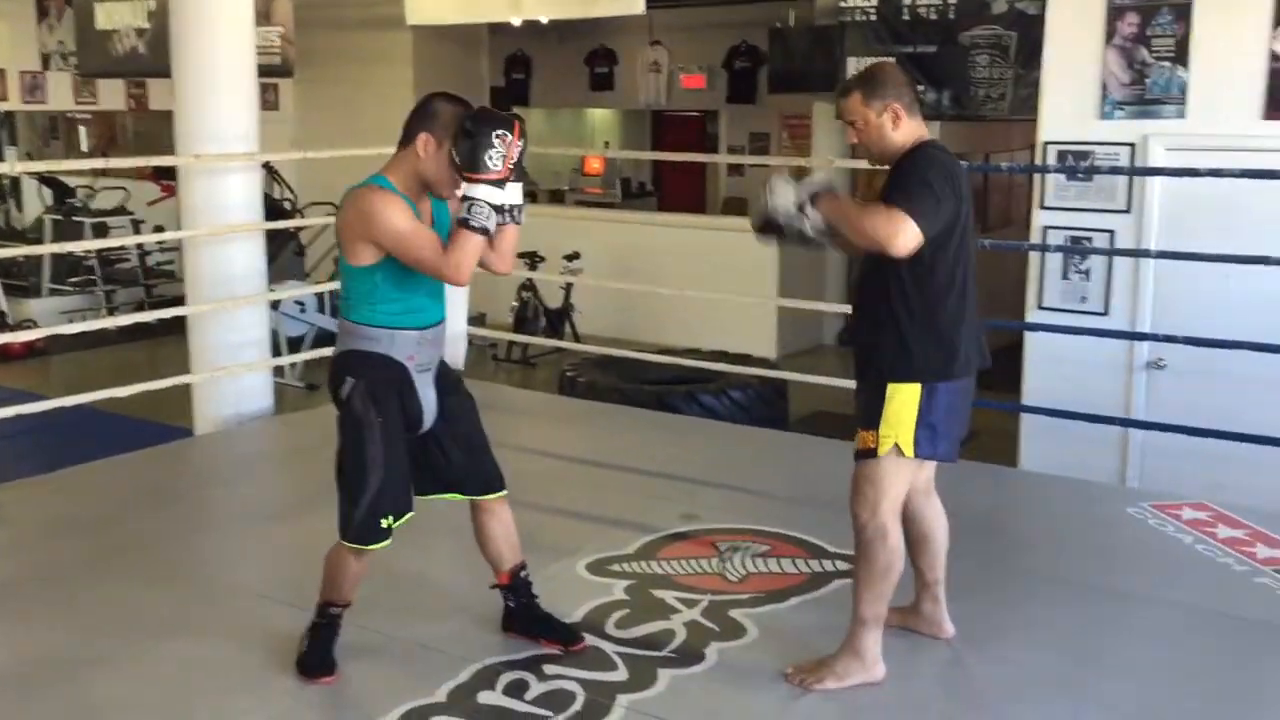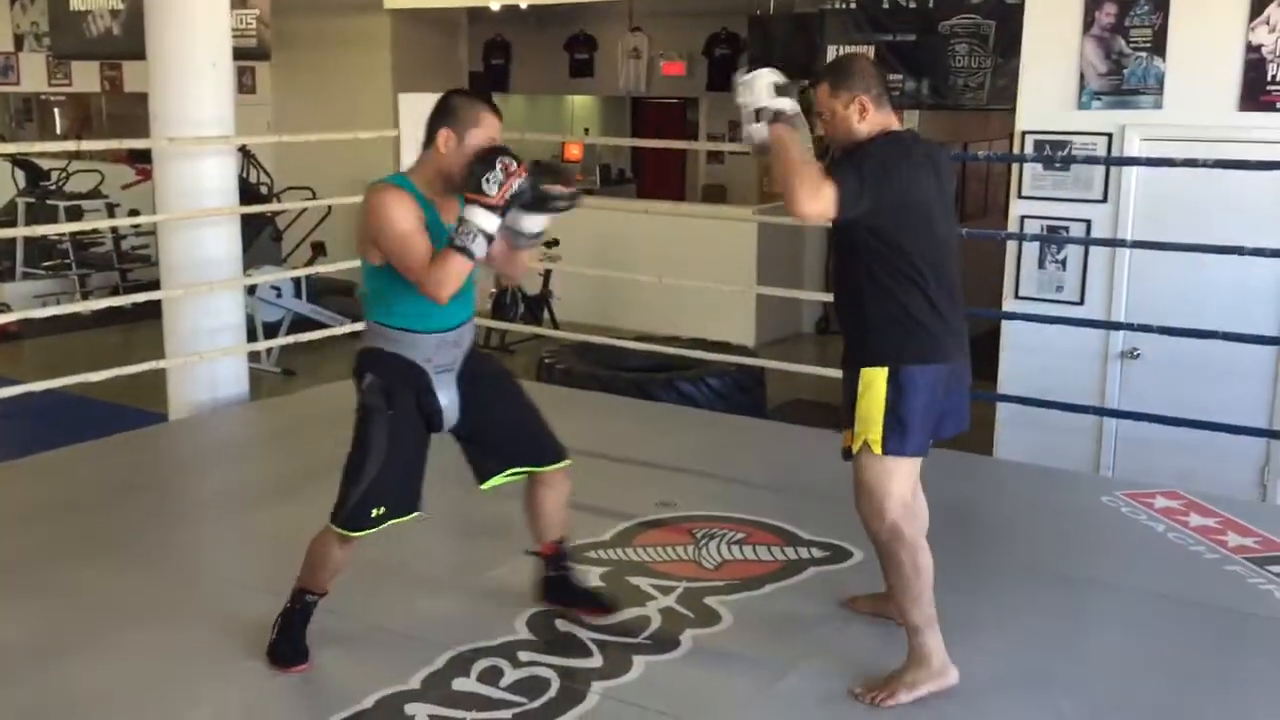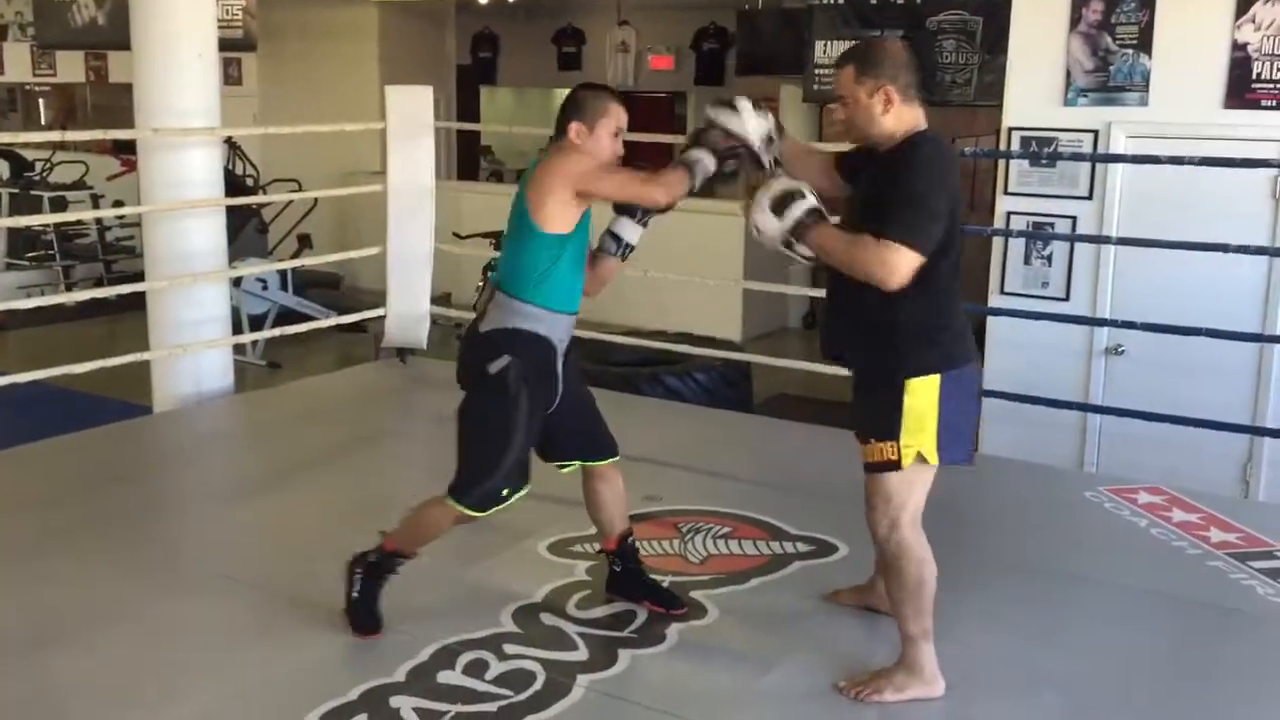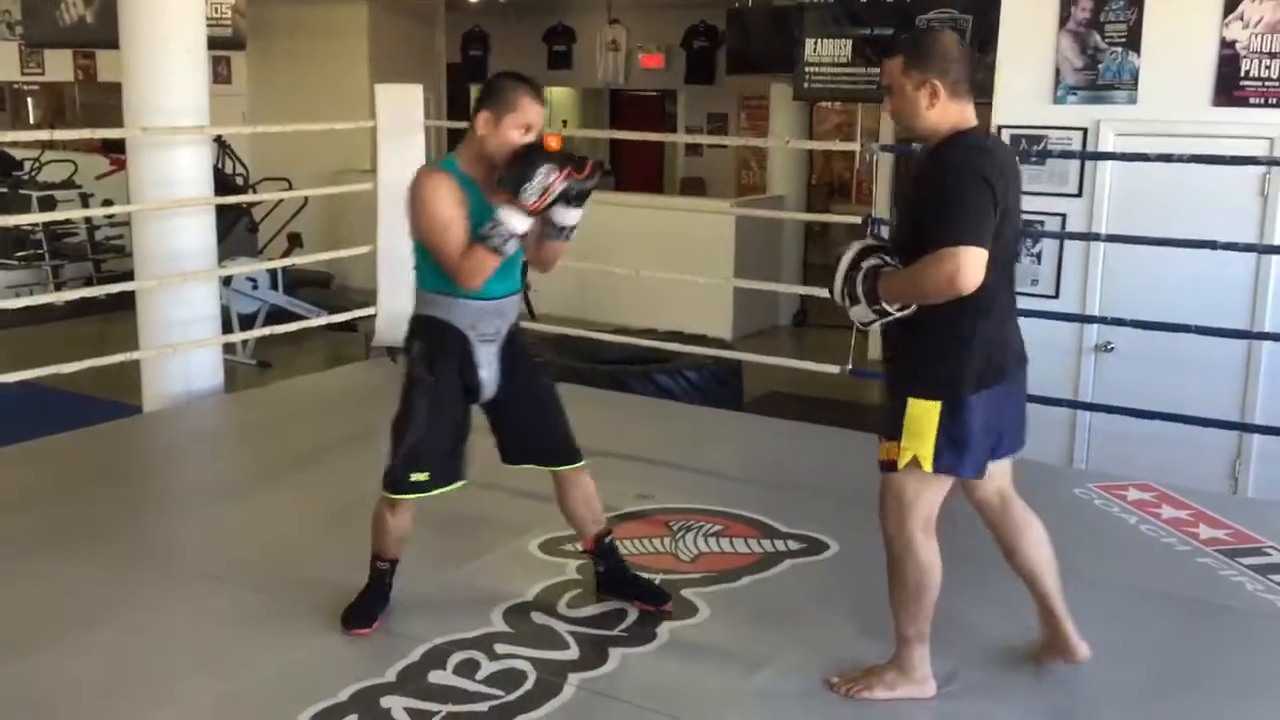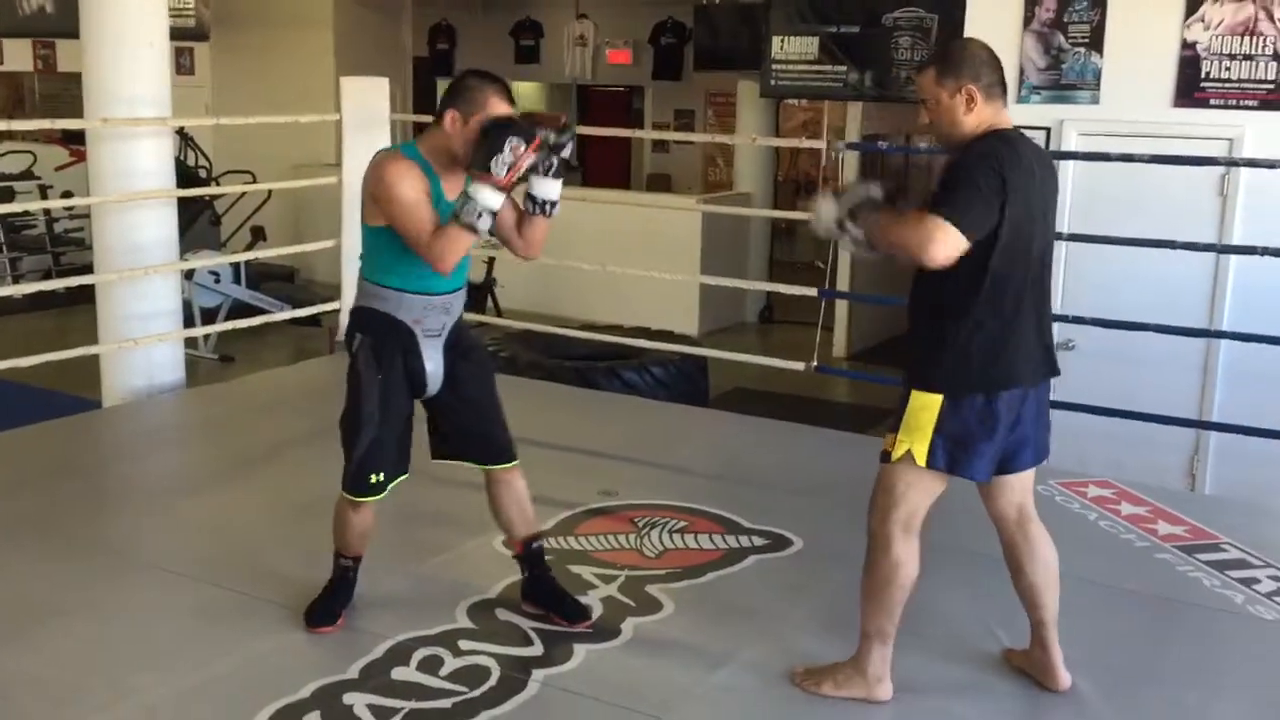
dt=0.4s
person 1, frame 1
left shoulder: (927, 168)
right shoulder: (923, 168)
left elbow: (894, 237)
right elbow: (885, 238)
left wrist: (821, 203)
right wrist: (821, 217)
left hip: (915, 369)
right hip: (928, 362)
left knee: (874, 506)
right knee: (915, 489)
left ankle: (862, 652)
right ankle: (931, 608)
person 1, frame 2
left shoulder: (880, 158)
right shoulder: (923, 156)
left elbow: (807, 202)
left wrist: (780, 126)
left hip: (898, 359)
right hip: (931, 350)
left knee: (883, 508)
right knee: (900, 482)
left ankle: (929, 658)
right ankle: (901, 596)
person 1, frame 3
left shoulder: (925, 165)
right shoulder: (886, 156)
left elbow: (891, 268)
right elbow: (825, 174)
left wrist: (805, 228)
left hip: (920, 369)
right hip: (891, 360)
left knee: (893, 514)
right knee: (892, 497)
left ankle: (919, 666)
right ankle: (886, 587)
person 1, frame 4
left shoulder: (960, 165)
right shoulder: (981, 152)
left elbow: (961, 272)
left wrist: (880, 284)
right wrist: (889, 264)
left hip: (946, 375)
right hip: (987, 366)
left knee: (905, 516)
right knee: (995, 497)
left ankle: (911, 667)
right ankle: (1061, 631)
person 1, frame 5
left shoulder: (984, 161)
right shoulder: (1032, 161)
left elbow: (935, 246)
left wrist: (866, 219)
right wrist: (889, 219)
left hip: (962, 379)
right hip: (1021, 371)
left knee: (894, 515)
right knee: (1016, 512)
left ankle: (869, 669)
right ankle: (1047, 654)
person 2, frame 1
left shoulder: (438, 198)
right shoulder: (371, 203)
left elbow: (500, 262)
right elbow: (455, 269)
left wrist: (503, 179)
right wrist: (482, 182)
left hip: (428, 368)
right hip: (374, 375)
left knee: (488, 491)
right knee: (366, 528)
left ankle: (521, 607)
right ankle: (324, 629)
person 2, frame 2
left shoulder: (463, 196)
right shoulder: (389, 203)
left elbow: (510, 269)
right elbow: (437, 286)
left wrist: (532, 211)
right wrist: (485, 207)
left hip: (460, 361)
right hip: (397, 372)
left knee: (549, 464)
right knee: (357, 518)
left ankle: (556, 578)
right ankle: (295, 616)
person 2, frame 3
left shoulder: (575, 193)
right shoulder: (568, 169)
left elbow: (586, 285)
right elbow: (658, 189)
left wrist: (628, 222)
right wrist: (705, 155)
left hip: (542, 349)
right hip: (514, 352)
left knee: (601, 460)
right knee: (474, 496)
left ankle: (625, 574)
right ankle: (374, 564)
person 2, frame 4
left shoulder: (516, 175)
right shoulder: (436, 184)
left elbow: (545, 261)
right elbow: (468, 276)
left wrist: (562, 202)
right wrist: (517, 210)
left hip: (503, 338)
right hip: (446, 341)
left knee: (565, 459)
right knee: (407, 482)
left ankle: (610, 569)
right ankle: (379, 583)
person 2, frame 5
left shoulder: (475, 169)
right shoulder: (394, 169)
left elbow: (528, 247)
right elbow: (441, 256)
left wrist: (544, 172)
right wrist: (492, 181)
left hip: (448, 332)
right hip: (387, 335)
left knee: (501, 459)
right knee: (365, 480)
left ankle: (536, 580)
right ankle: (343, 581)
